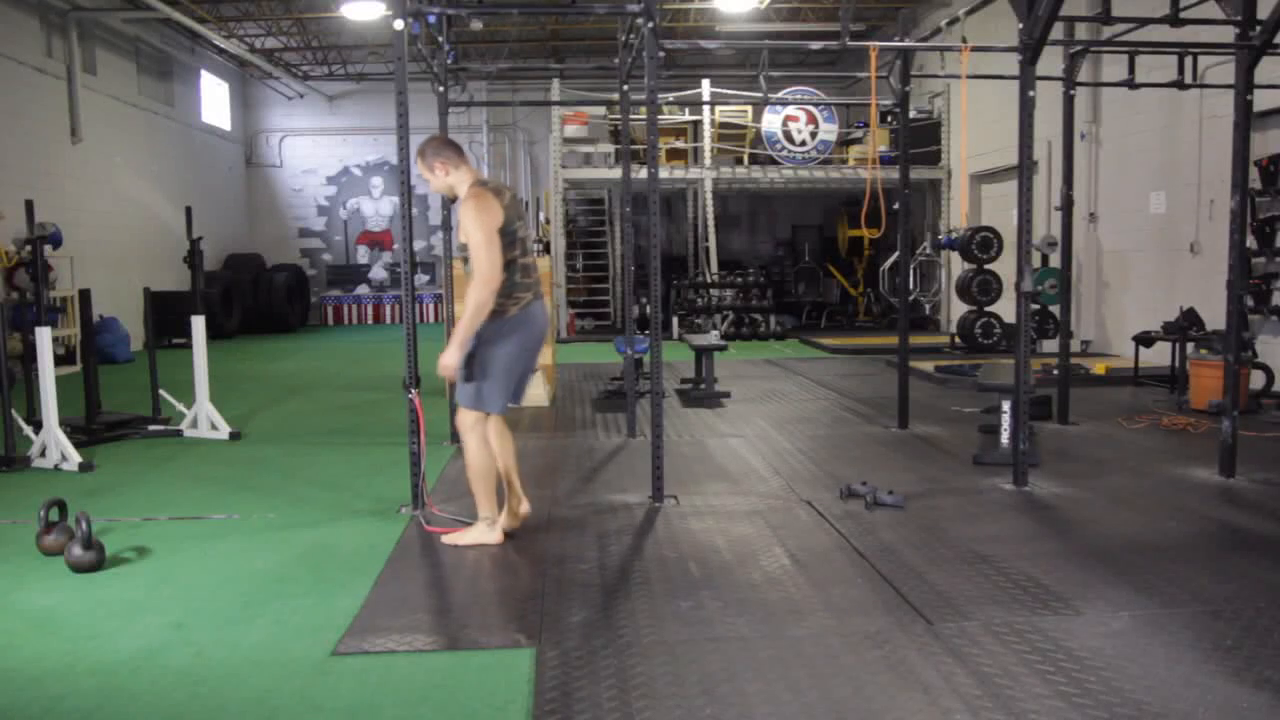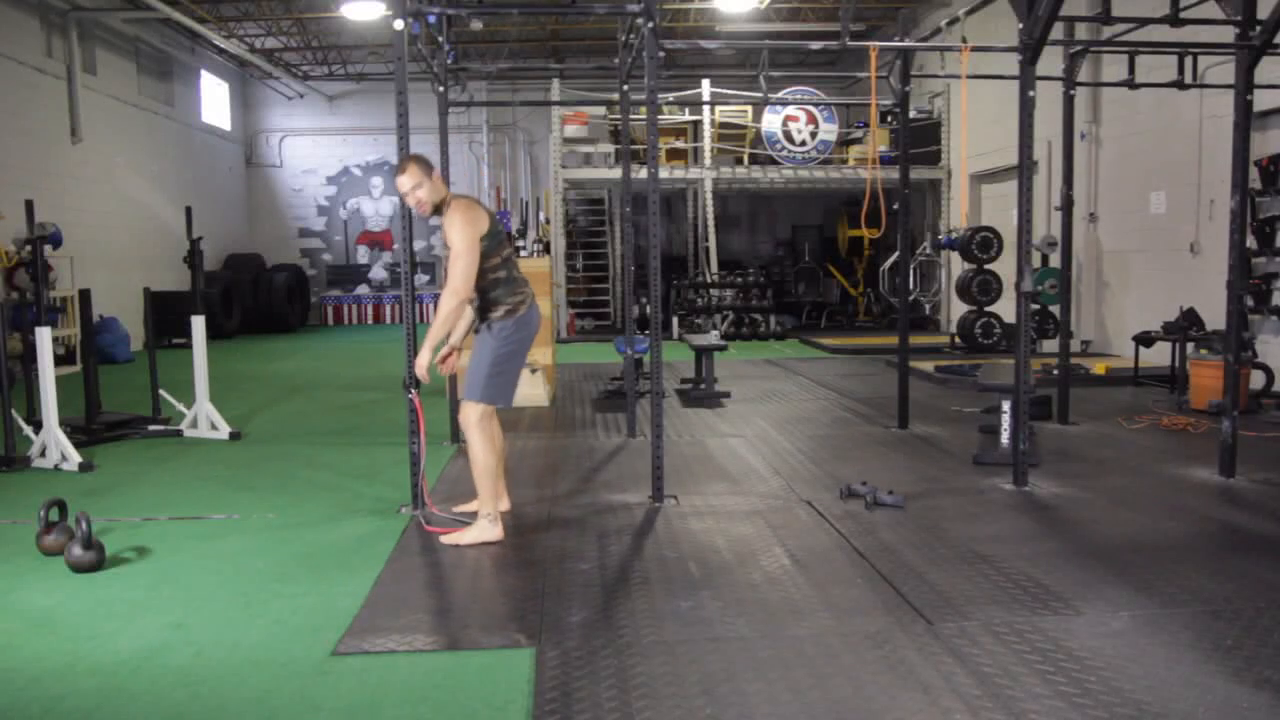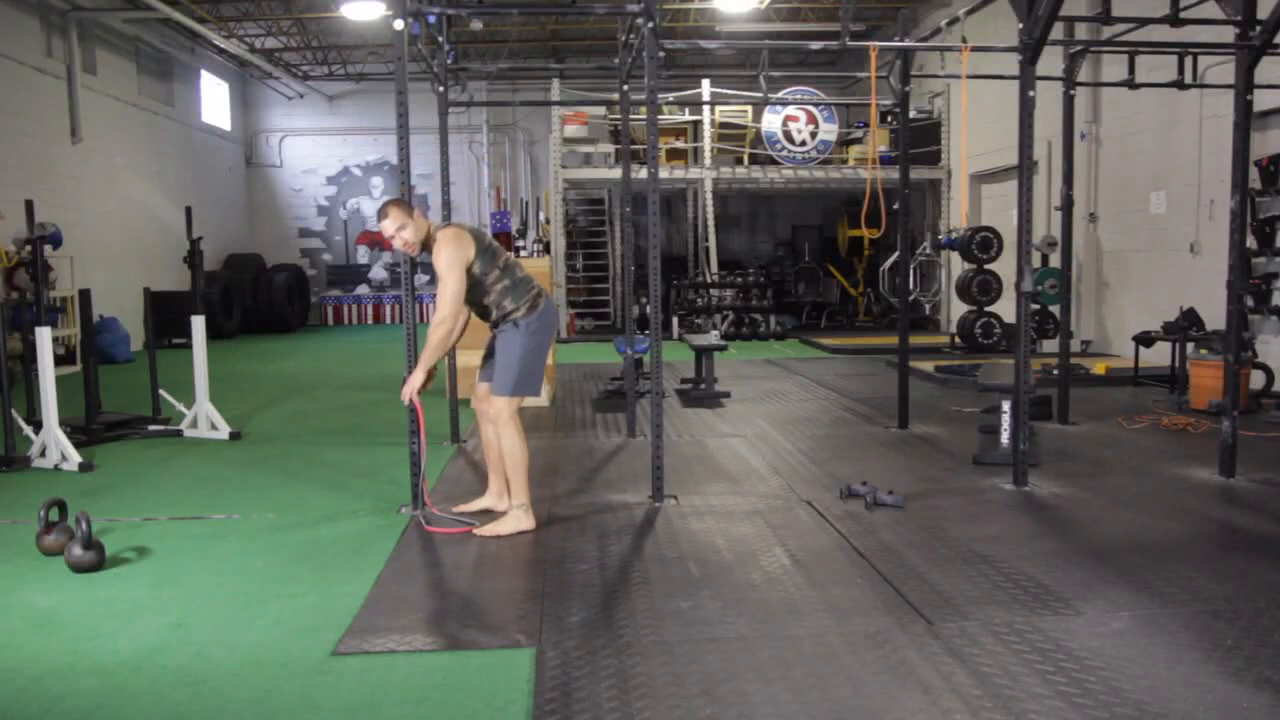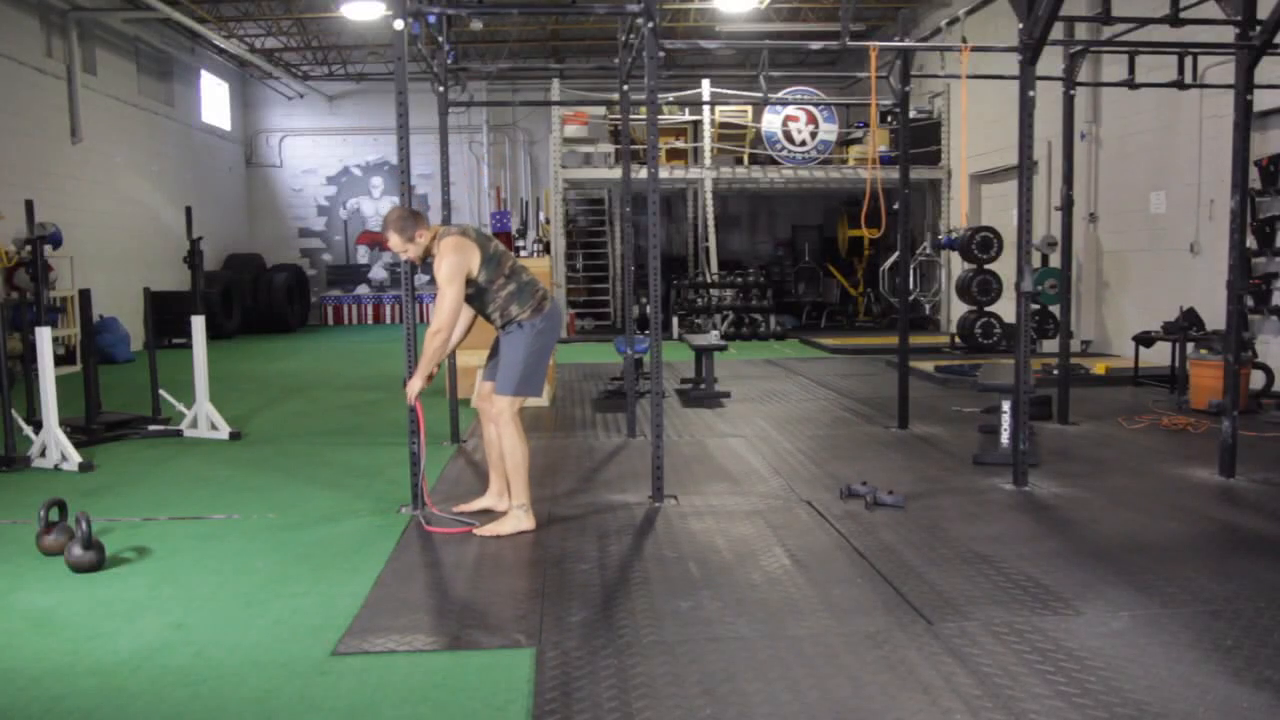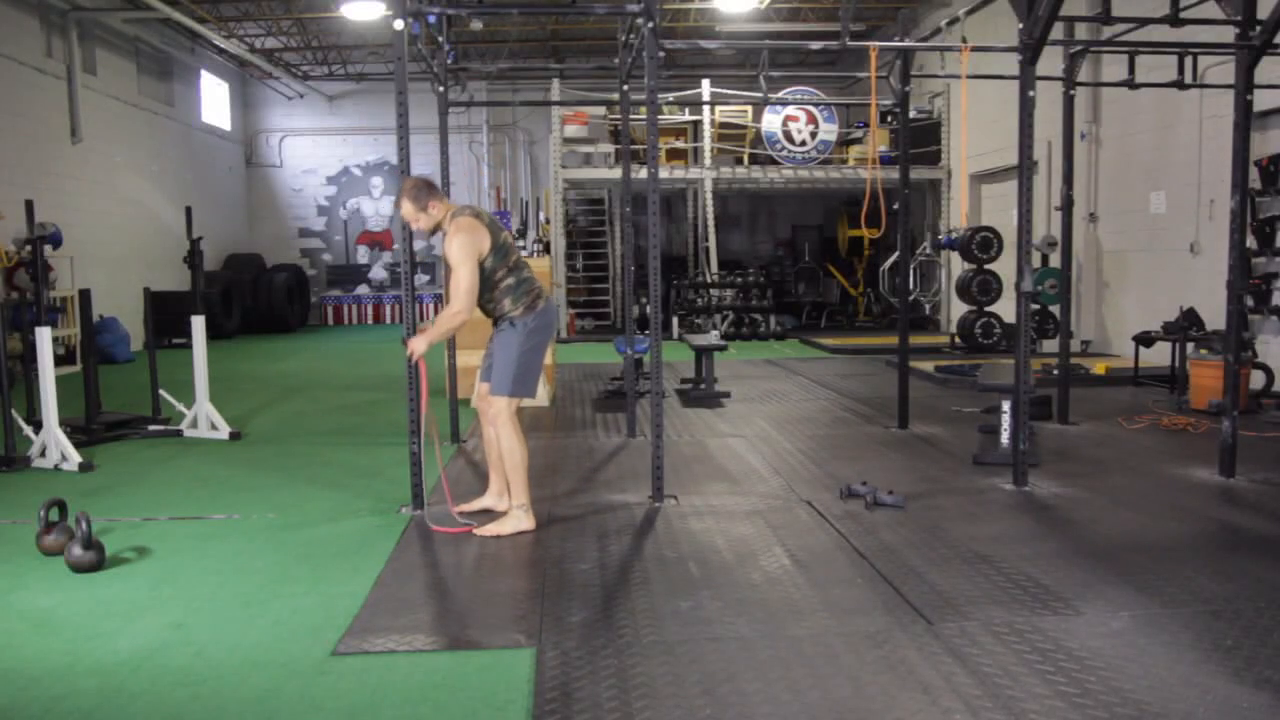
dt=0.4s
person 1, frame 1
left shoulder: (474, 204)
right shoulder: (498, 193)
left elbow: (486, 282)
left wrist: (456, 344)
right wrist: (470, 329)
left hip: (506, 322)
right hip: (527, 314)
left knee: (470, 421)
right knee: (488, 414)
left ankle: (488, 525)
right ankle: (515, 502)
person 1, frame 2
left shoulder: (459, 214)
right shoulder: (462, 212)
left elbow: (457, 292)
right elbow: (471, 291)
left wrist: (428, 346)
right wrist: (453, 344)
left hip: (507, 321)
right hip: (505, 318)
left knee: (473, 417)
right knee: (483, 411)
left ankle: (489, 523)
right ankle: (496, 496)
person 1, frame 3
left shoulder: (447, 243)
right shoulder: (445, 246)
left elbow: (445, 320)
right elbow: (456, 317)
left wrist: (420, 370)
right wrist: (433, 365)
left hip: (528, 319)
right hip: (512, 321)
left knee: (501, 411)
right knee: (483, 404)
left ankle: (521, 511)
right ankle: (497, 494)
person 1, frame 4
left shoulder: (450, 254)
right shoulder: (453, 240)
left elbow: (440, 328)
right elbow: (465, 312)
left wrist: (419, 375)
right wrist: (436, 362)
left hip: (533, 321)
right hip: (520, 322)
left knee: (503, 411)
right knee: (485, 403)
left ankle: (521, 512)
right ankle: (498, 494)
person 1, frame 5
left shoulder: (460, 235)
right shoulder: (466, 220)
left elbow: (461, 310)
right elbow: (469, 294)
left wrist: (426, 339)
right wrist: (434, 330)
left hip: (526, 321)
right hip: (515, 319)
left knee: (501, 411)
right knee: (485, 403)
left ankle: (521, 512)
right ankle: (498, 493)
